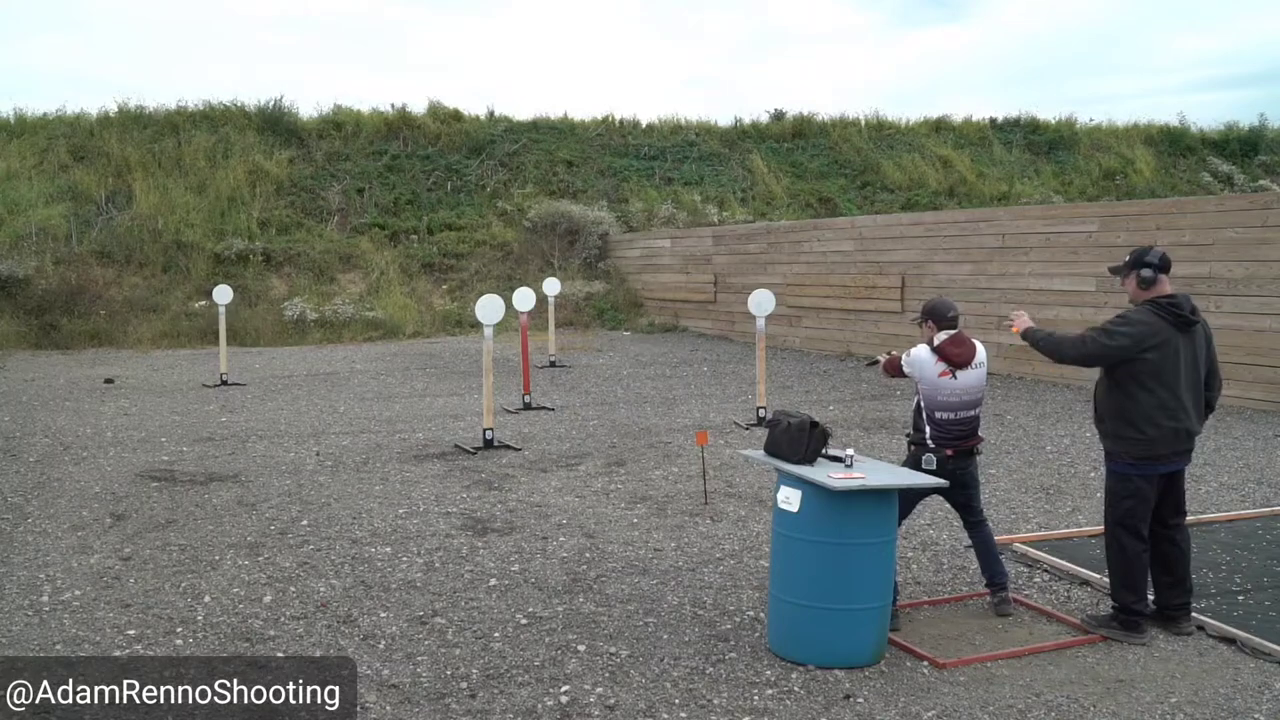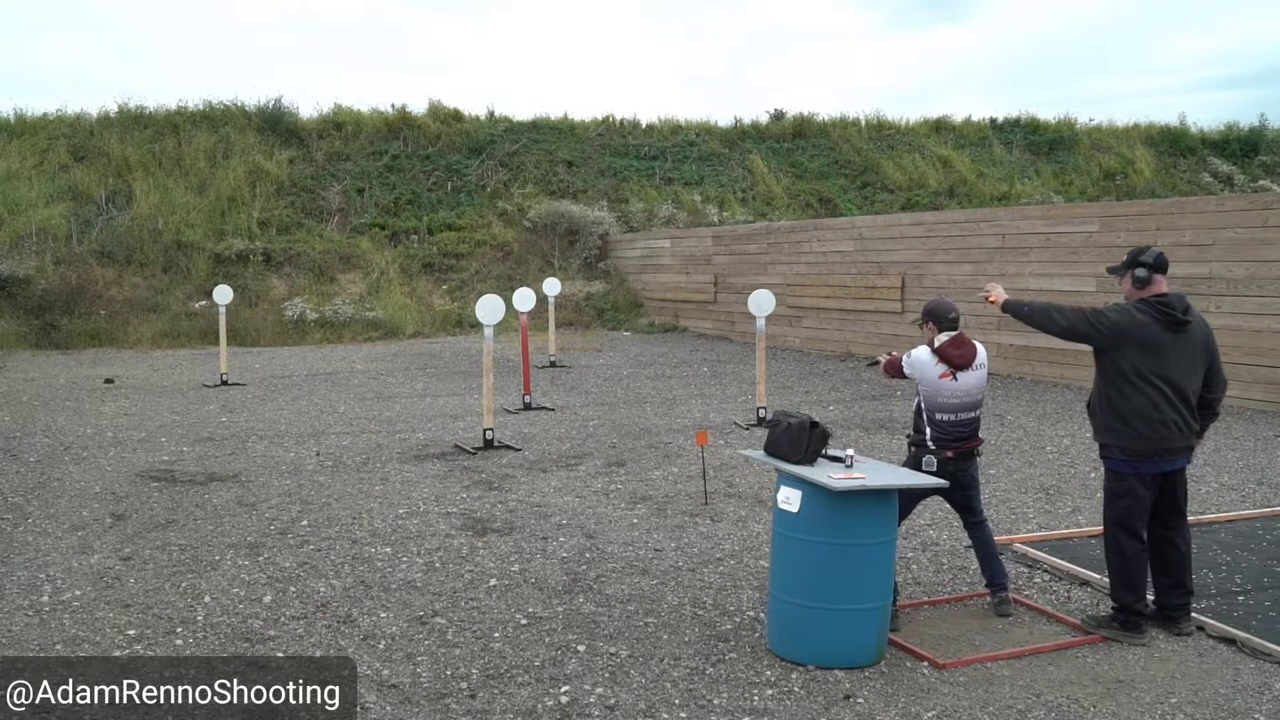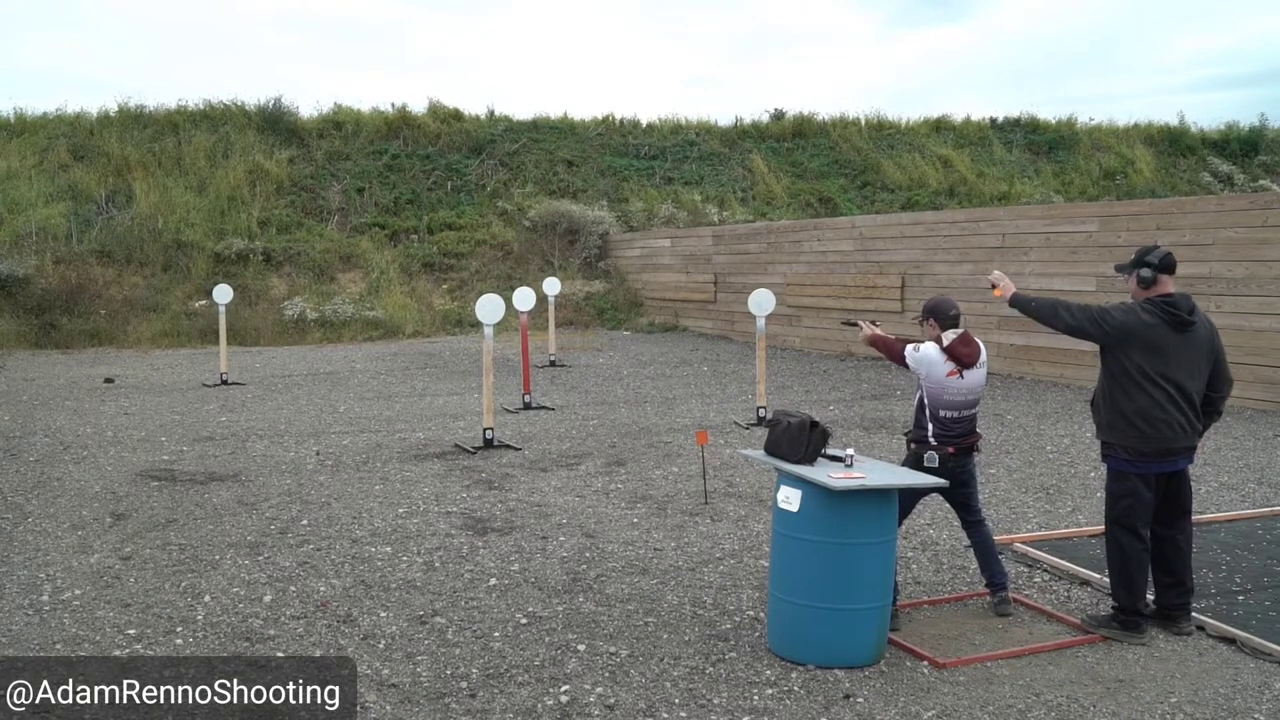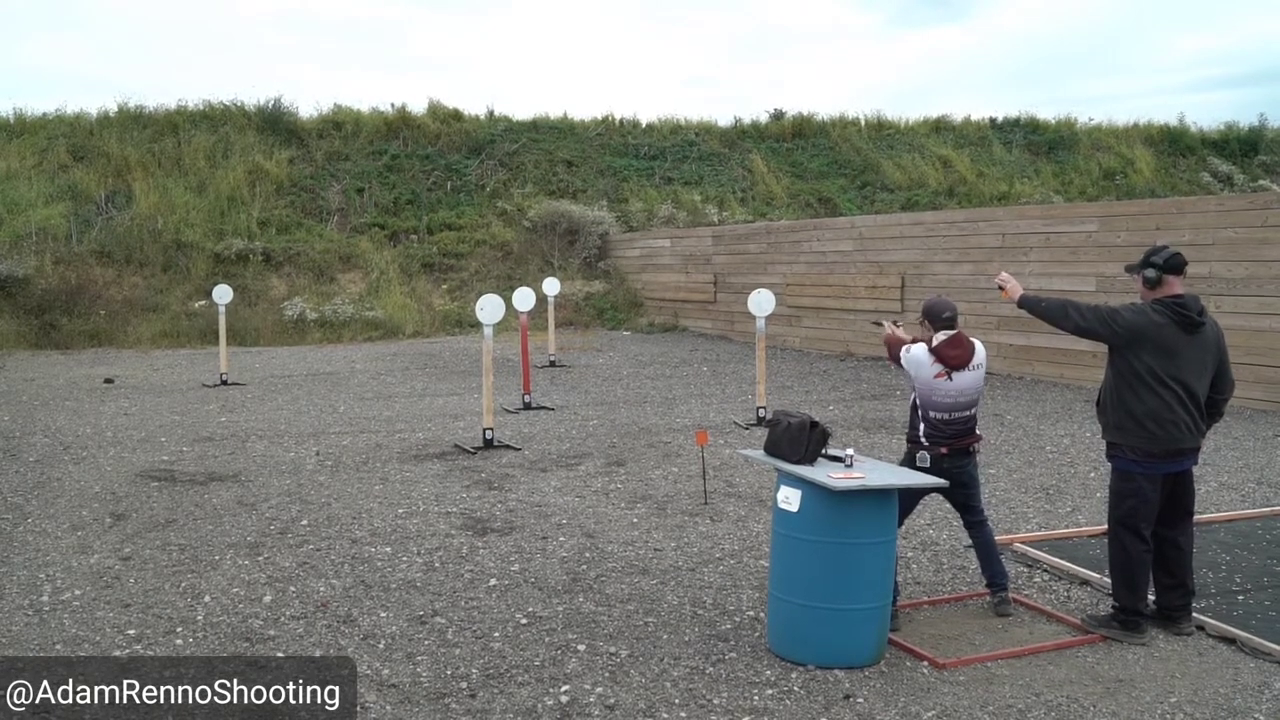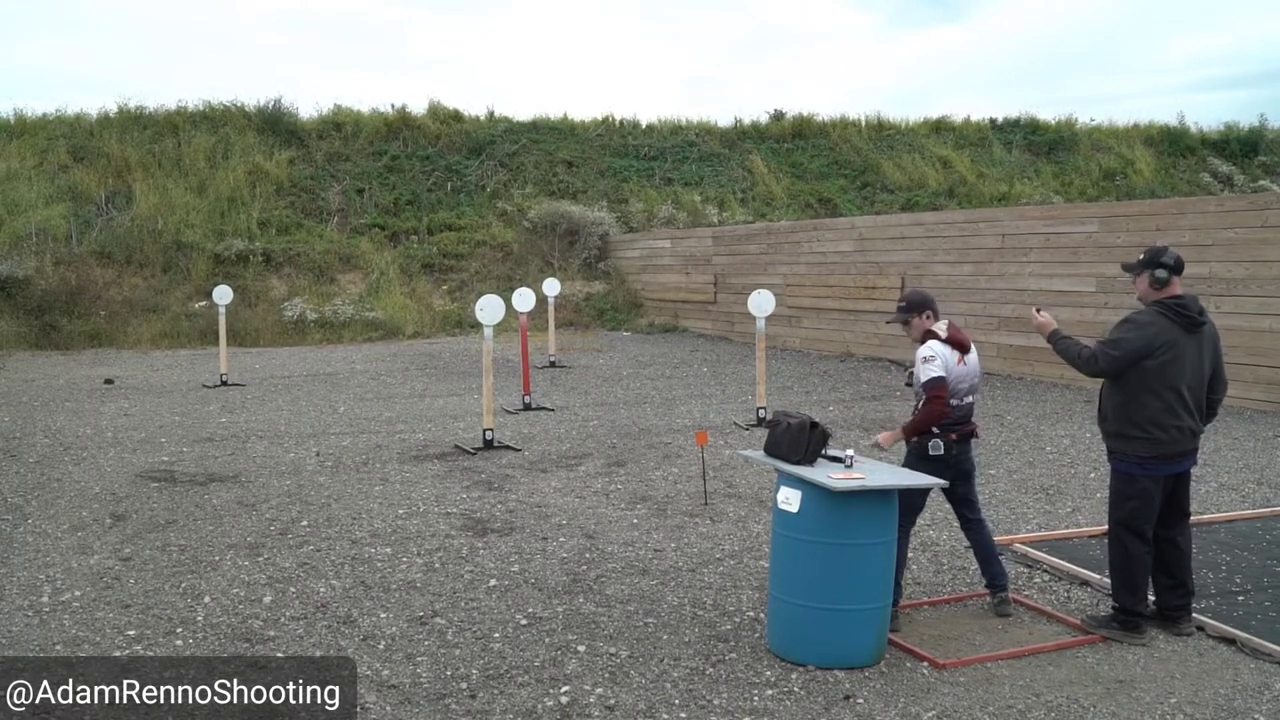
dt=1s
person 1, frame 1
left shoulder: (1138, 323)
right shoulder: (1196, 324)
left elbow: (1080, 349)
right elbow: (1212, 384)
left wrist: (1031, 332)
left hip: (1136, 451)
right hip: (1175, 447)
left knee: (1127, 532)
right knee: (1169, 527)
left ankle: (1130, 619)
right ankle: (1176, 610)
person 1, frame 2
left shoulder: (1123, 321)
right shoulder: (1197, 325)
left elbow: (1061, 319)
right elbow: (1215, 386)
left wrist: (1007, 302)
right wrist: (1195, 430)
left hip: (1132, 452)
right hip: (1175, 449)
left knee: (1126, 533)
right knee: (1170, 529)
left ankle: (1129, 619)
right ankle: (1176, 611)
person 1, frame 3
left shoulder: (1128, 320)
right shoulder: (1202, 325)
left elbow: (1066, 315)
right elbow: (1220, 385)
left wrist: (1014, 295)
right wrist: (1197, 427)
left hip: (1134, 451)
right hip: (1179, 448)
left knee: (1127, 531)
right knee: (1173, 529)
left ankle: (1129, 619)
right ankle: (1176, 610)
person 1, frame 4
left shoulder: (1137, 320)
right shoulder: (1208, 326)
left elbow: (1075, 316)
right elbow: (1222, 388)
left wrist: (1022, 297)
left hip: (1140, 451)
right hip: (1182, 450)
left knee: (1130, 532)
right knee: (1175, 530)
left ankle: (1129, 619)
right ankle: (1176, 611)
person 1, frame 5
left shoulder: (1145, 325)
right shoulder: (1204, 326)
left elbow: (1095, 362)
right elbow: (1216, 388)
left wrist: (1053, 334)
left hip: (1141, 453)
right hip: (1180, 450)
left knee: (1130, 533)
right knee: (1173, 529)
left ankle: (1129, 619)
right ankle: (1176, 611)
person 2, frame 1
left shoulder: (921, 356)
right shoulder: (979, 352)
left elbow: (892, 368)
left wrist: (885, 361)
right wrist: (897, 360)
left hip: (925, 461)
right hip: (964, 461)
right knee: (977, 523)
left ankle: (887, 605)
right ankle: (1000, 593)
person 2, frame 2
left shoulder: (921, 357)
right shoulder: (979, 353)
left elbow: (894, 368)
left wrist: (885, 362)
right wrist: (899, 360)
left hip: (925, 462)
right hip: (964, 462)
right knee: (976, 523)
left ankle: (886, 606)
right ankle: (1000, 594)
person 2, frame 3
left shoulder: (928, 355)
right shoulder: (977, 350)
left elbow: (900, 353)
left wrist: (873, 337)
right wrist: (883, 336)
left hip: (926, 459)
right hip: (962, 458)
right knee: (975, 521)
left ankle: (886, 606)
right ankle: (1000, 593)
person 2, frame 4
left shoulder: (918, 356)
right shoulder: (977, 351)
left elbow: (898, 352)
left wrist: (892, 336)
right wrist: (910, 339)
left hip: (923, 460)
right hip: (963, 459)
right knee: (977, 522)
left ankle: (886, 605)
right ankle: (1000, 594)
person 2, frame 5
left shoulder: (930, 351)
right shoulder: (965, 345)
left elbow: (937, 408)
left wrist: (898, 434)
right wrist: (923, 380)
left hip: (930, 449)
right hip: (961, 447)
left knee: (897, 526)
right knee: (973, 520)
left ankle: (888, 607)
right ankle: (1000, 593)
